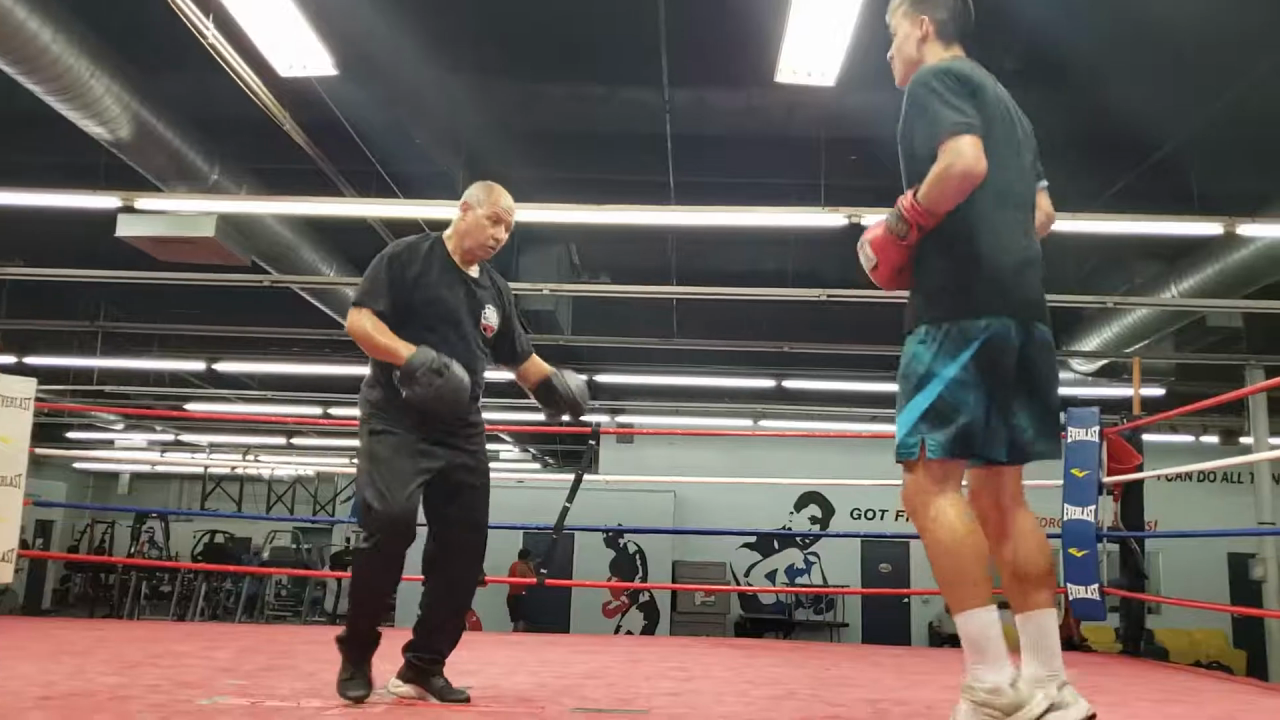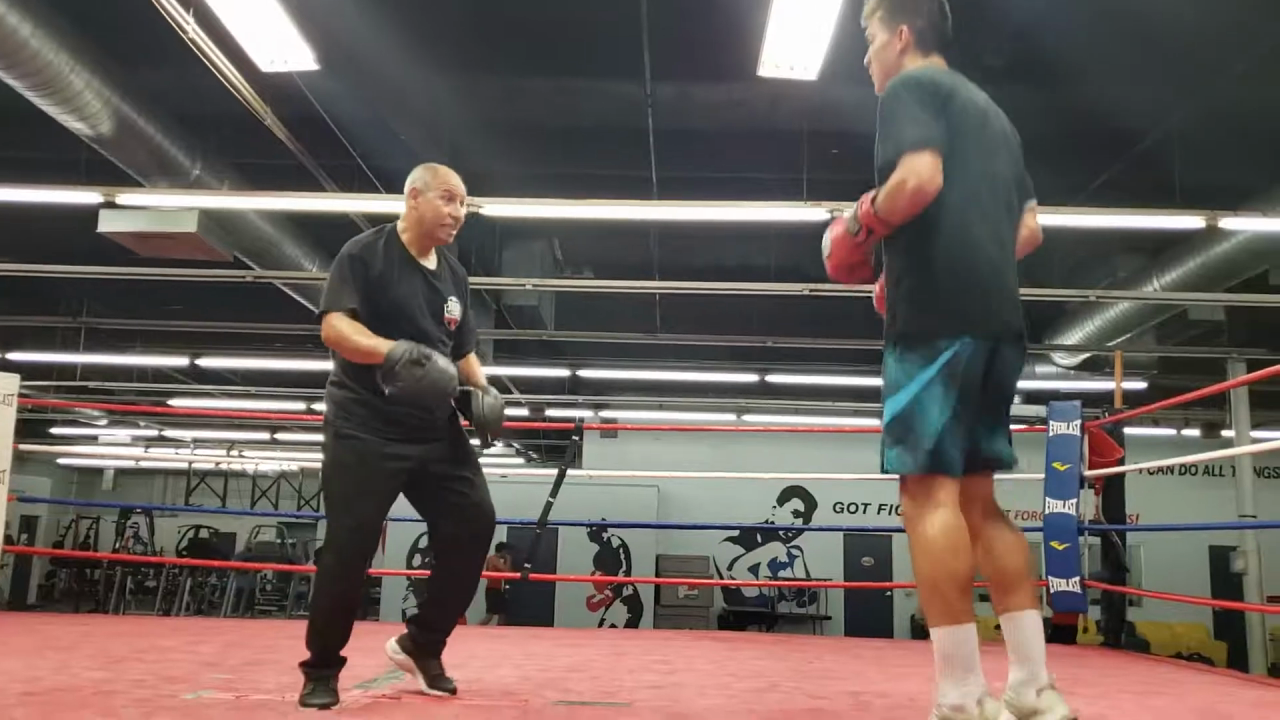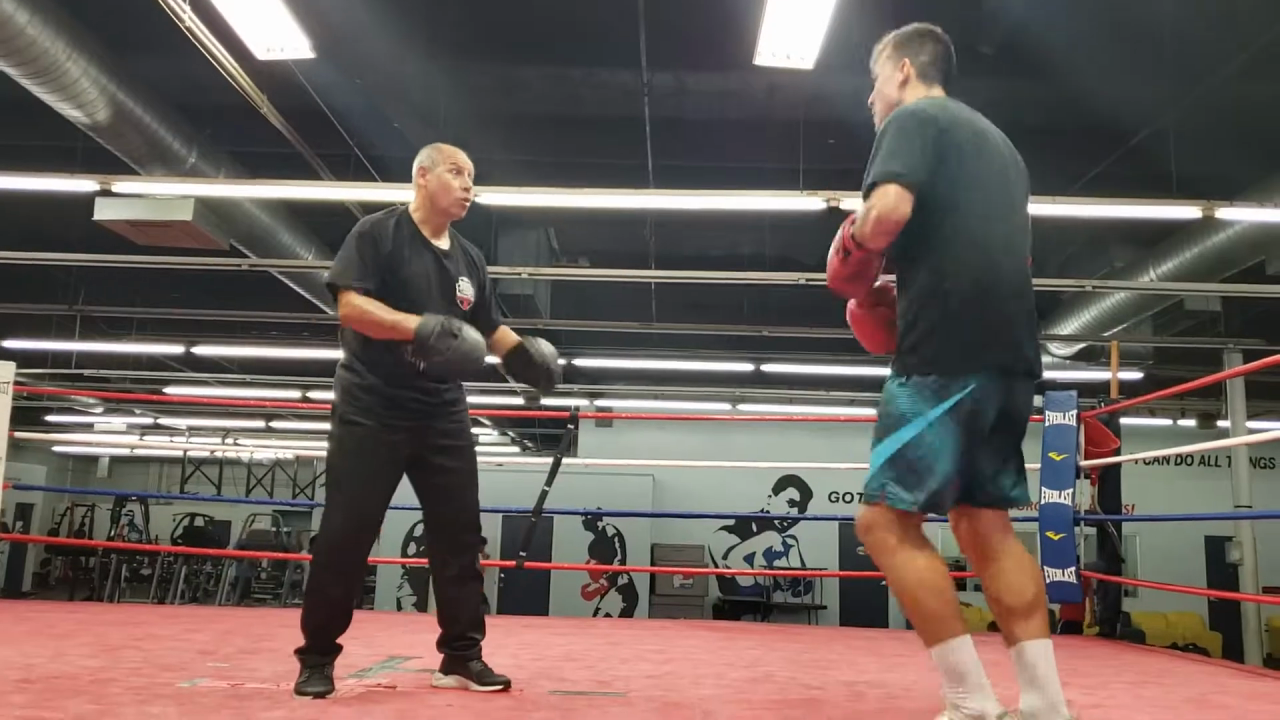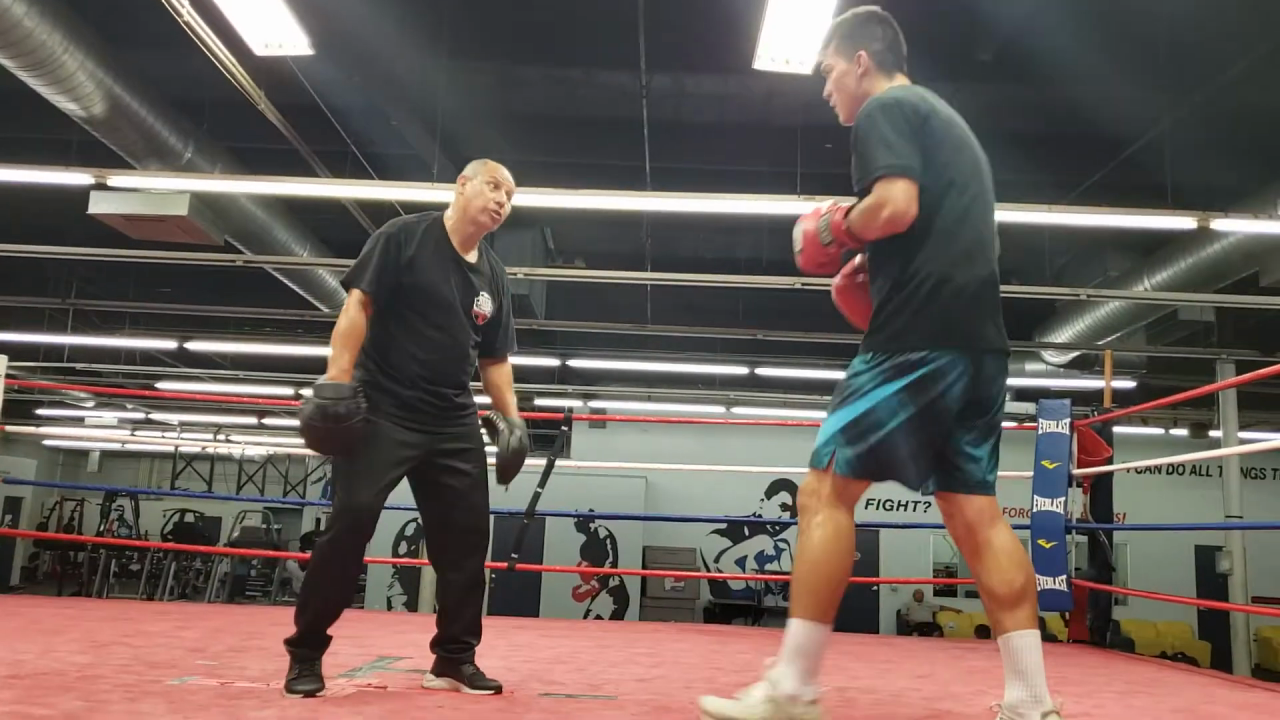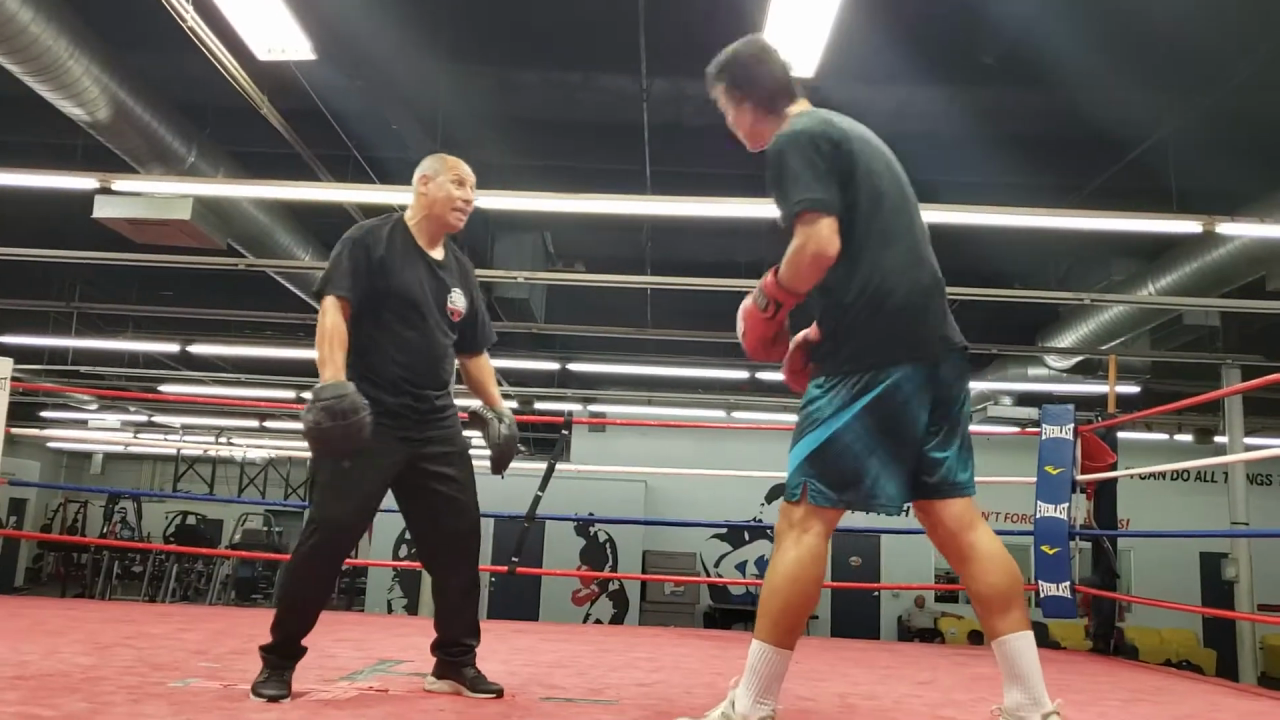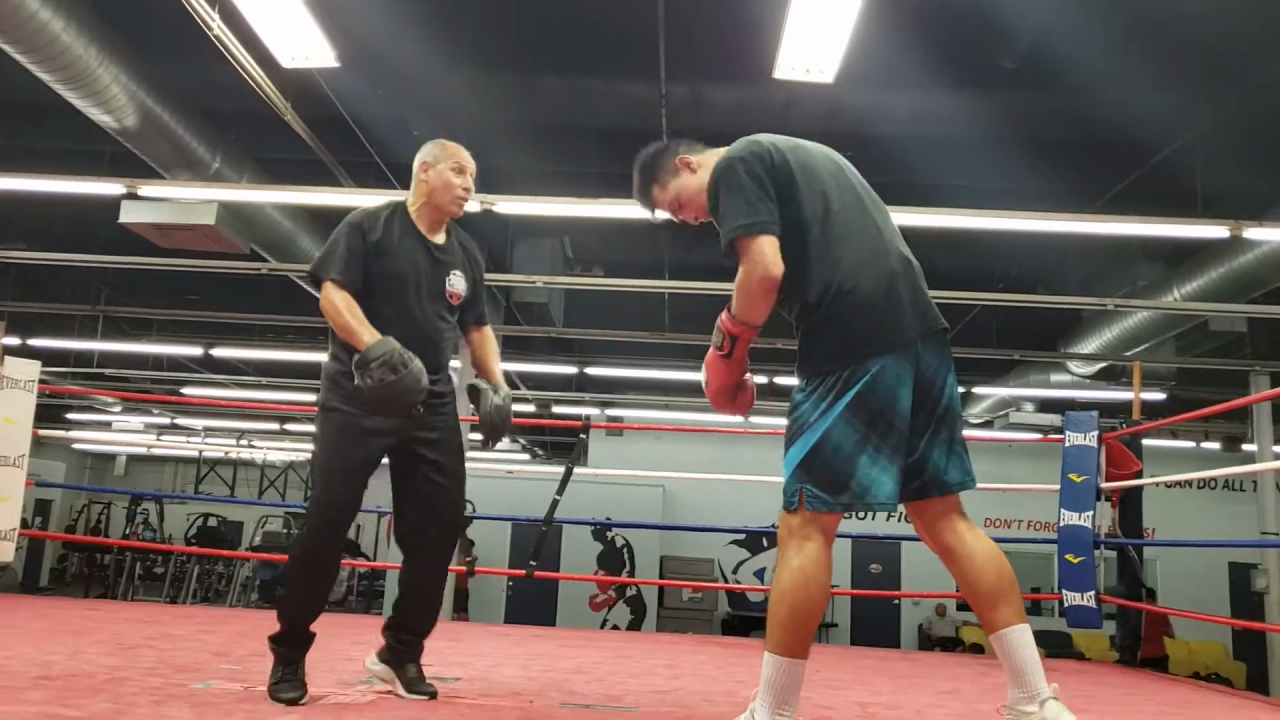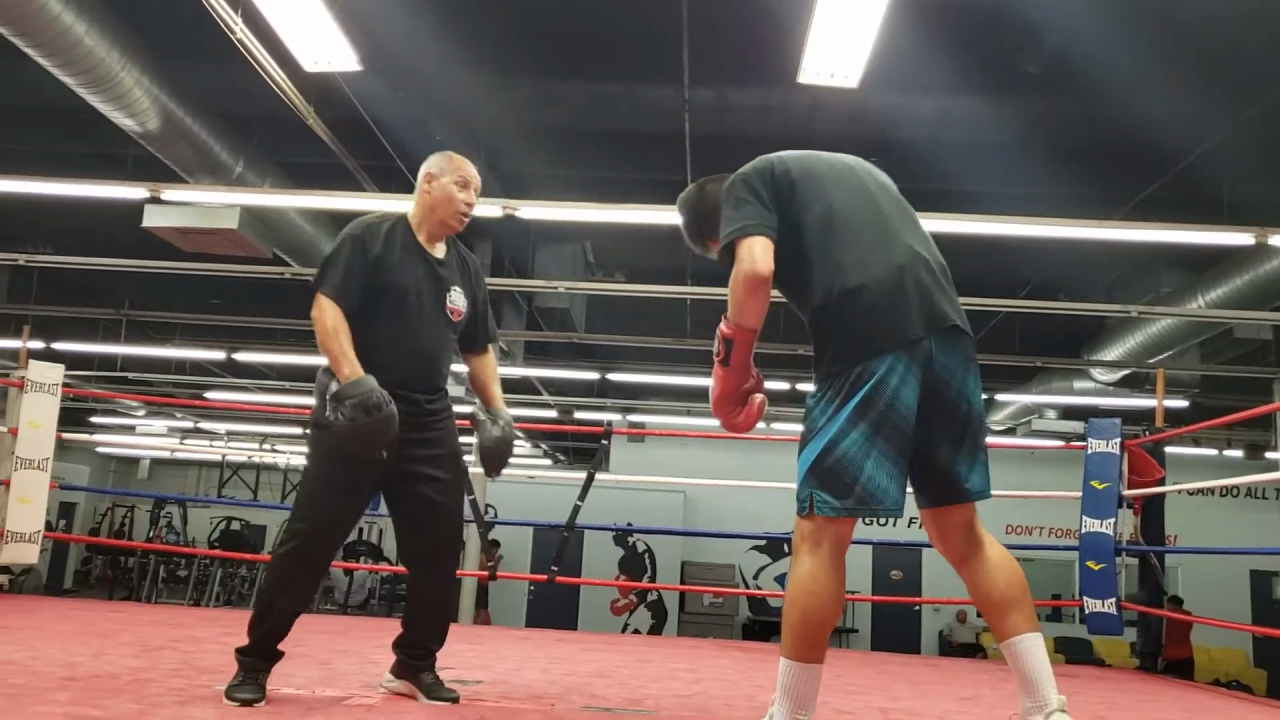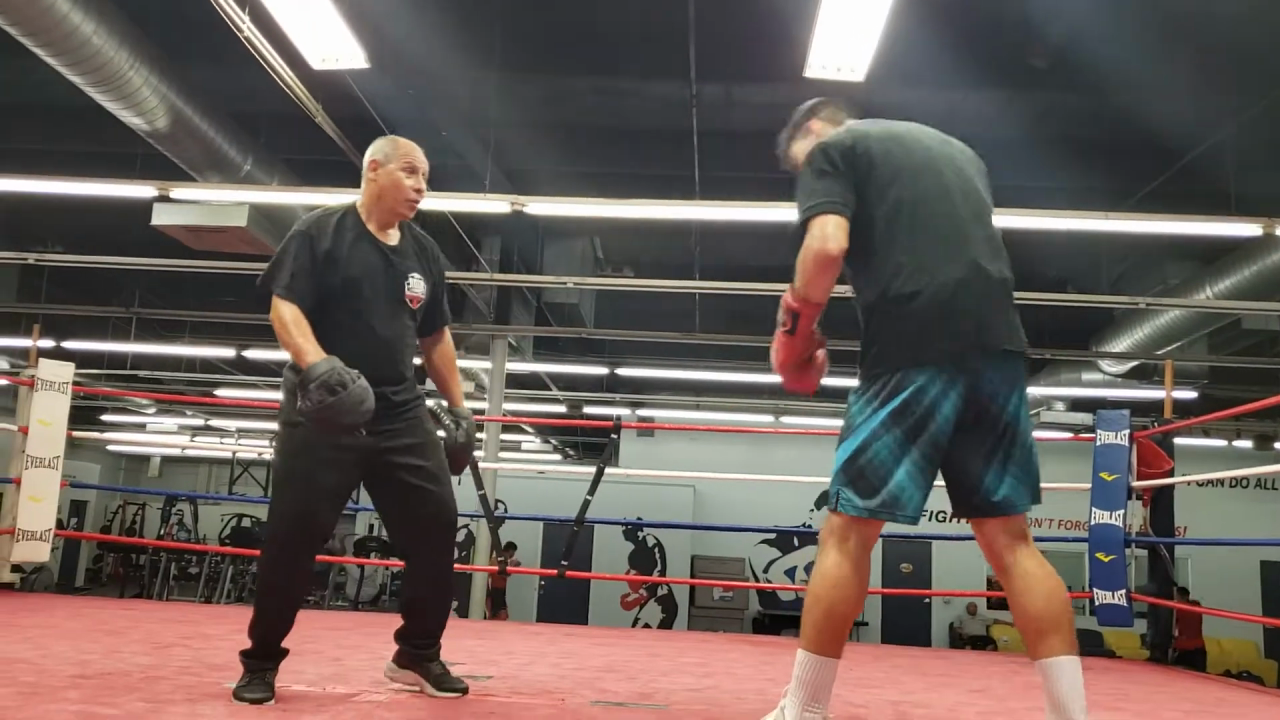
dt=0.3s
person 1, frame 1
left shoulder: (934, 86)
right shoulder: (1003, 99)
left elbow: (965, 163)
right elbow: (1040, 212)
left wrist: (898, 227)
left hip: (964, 308)
right hip: (1020, 310)
left knee: (930, 482)
right knee: (997, 495)
person 1, frame 2
left shoulder: (914, 88)
right shoulder: (989, 112)
left elbow: (921, 178)
right elbow: (1027, 231)
left wrist: (860, 226)
left hip: (938, 325)
right hip: (996, 325)
left knee: (928, 493)
right knee: (973, 500)
person 1, frame 3
left shoulder: (912, 120)
right shoulder: (999, 145)
left elbow: (891, 211)
left wrist: (853, 248)
left hip: (944, 355)
right hip: (1009, 355)
left knee: (886, 521)
right knee: (986, 527)
person 1, frame 4
left shoulder: (884, 110)
right shoulder: (952, 123)
left elbow: (896, 205)
left wrist: (831, 231)
left hip: (916, 340)
right hip: (976, 342)
left knee: (827, 490)
right knee: (974, 510)
person 1, frame 5
left shoulder: (794, 143)
right shoulder: (857, 136)
left elbow: (820, 245)
left wrist: (768, 302)
right wrist: (824, 332)
left hip: (871, 354)
right hip: (934, 346)
left knee: (804, 517)
right knee: (958, 520)
person 1, frame 6
left shoulder: (737, 167)
right shoulder: (808, 154)
left elbow: (765, 269)
left wrist: (728, 345)
left hip: (855, 349)
right hip: (919, 335)
left knee: (805, 526)
right knee: (944, 518)
person 1, frame 7
left shoulder: (749, 181)
right shoulder: (860, 169)
left elbow: (756, 268)
left wrist: (732, 360)
left hip: (867, 346)
right hip: (944, 333)
left knee: (821, 533)
right knee: (960, 530)
person 1, frame 8
left shoulder: (833, 150)
right shoulder: (956, 151)
left elbow: (828, 247)
left wrist: (796, 327)
left hip: (909, 352)
right hip: (994, 346)
left knee: (848, 530)
right knee: (1008, 541)
person 2, frame 1
left shoulder: (493, 286)
right shoulder: (406, 257)
left elbow: (518, 355)
right elbow: (359, 319)
left wrist: (550, 380)
right wrist: (412, 357)
left hip: (460, 433)
right hip: (395, 421)
left knee: (461, 549)
right knee: (389, 522)
left ankle: (421, 667)
right ankle: (357, 649)
person 2, frame 2
left shoulder: (454, 274)
right shoulder: (364, 254)
right elbow: (334, 327)
left wrist: (479, 389)
right wrist: (393, 353)
left hip: (434, 429)
right hip: (362, 426)
left knee: (473, 523)
right knee: (350, 544)
left ankle: (422, 643)
right ankle: (321, 669)
person 2, frame 3
left shoulder: (468, 258)
right shoulder: (377, 232)
left elbow: (491, 330)
right elbow: (350, 305)
left wrist: (526, 352)
right wrist: (419, 327)
left hip: (442, 415)
right hip: (372, 408)
left knee: (459, 532)
right knee: (346, 532)
left ankle: (461, 655)
right ankle: (317, 657)
person 2, frame 4
left shoulder: (493, 275)
right shoulder: (404, 237)
left elbow: (494, 356)
right elbow: (357, 305)
left wrist: (510, 419)
right wrist: (337, 380)
left hip: (453, 421)
right hip: (382, 410)
left knee: (466, 534)
right knee: (351, 520)
left ankle: (454, 658)
right ankle: (307, 650)
person 2, frame 5
left shoulder: (461, 270)
right shoulder: (369, 240)
left elbow: (472, 349)
right elbow: (333, 308)
left wrist: (496, 409)
right wrist: (333, 381)
left hip: (432, 421)
right hip: (363, 415)
left knee: (458, 534)
right knee: (330, 533)
left ankle: (454, 661)
right ankle: (280, 658)
person 2, frame 6
left shoulder: (465, 251)
right shoulder: (369, 226)
left elbow: (476, 325)
right elbow: (332, 293)
left wrist: (495, 385)
right wrist: (376, 345)
left hip: (432, 404)
right hip: (359, 397)
left knee: (438, 527)
right knee: (329, 517)
left ankle: (399, 652)
right ankle: (290, 652)
person 2, frame 7
left shoulder: (466, 267)
right shoulder: (370, 237)
left elbow: (478, 348)
right elbow: (325, 307)
left wrist: (495, 412)
right wrist: (353, 377)
left hip: (428, 421)
right hip: (356, 415)
left knee: (440, 542)
right knee: (313, 534)
left ankle: (414, 664)
right ankle: (256, 659)
person 2, frame 8
left shoulder: (423, 252)
right shoulder: (319, 232)
left elbow: (435, 336)
right elbow: (284, 307)
left wrist: (457, 407)
right wrist: (318, 365)
left hip: (399, 413)
right hip: (324, 410)
left knee: (435, 522)
right knee: (293, 534)
left ankle: (418, 653)
right ankle: (261, 661)
